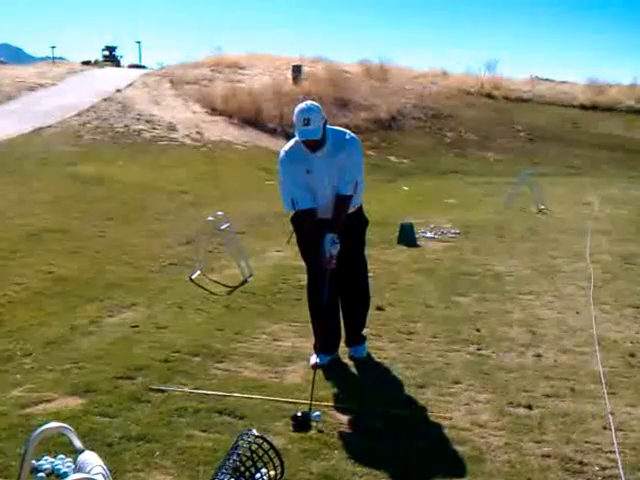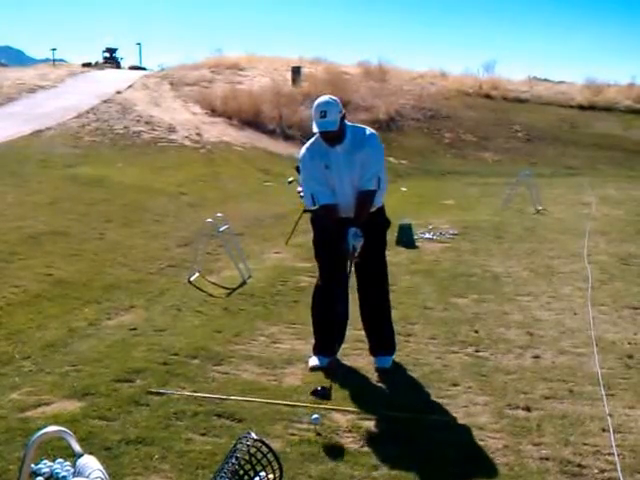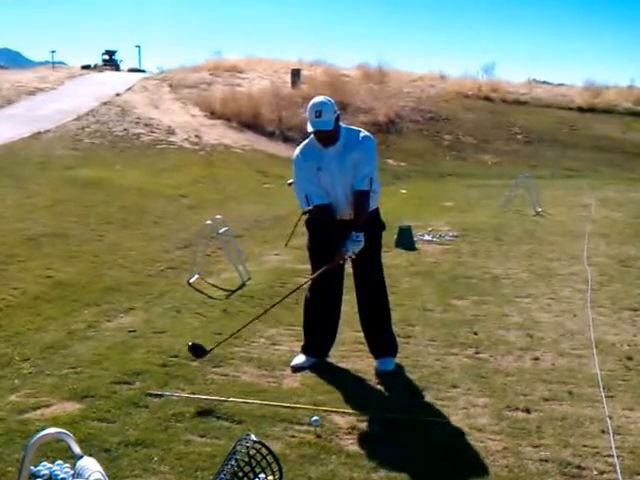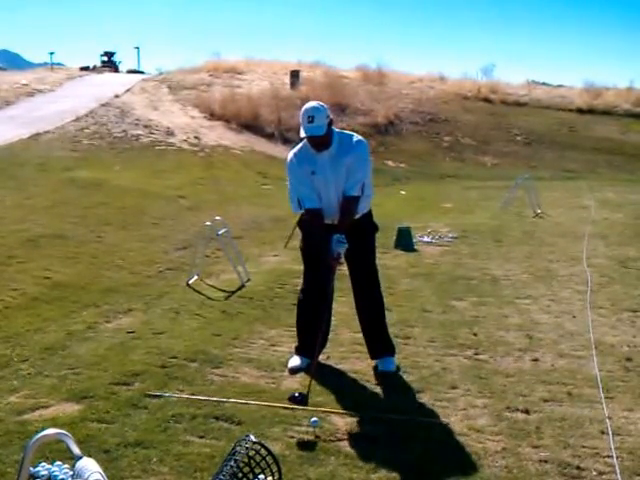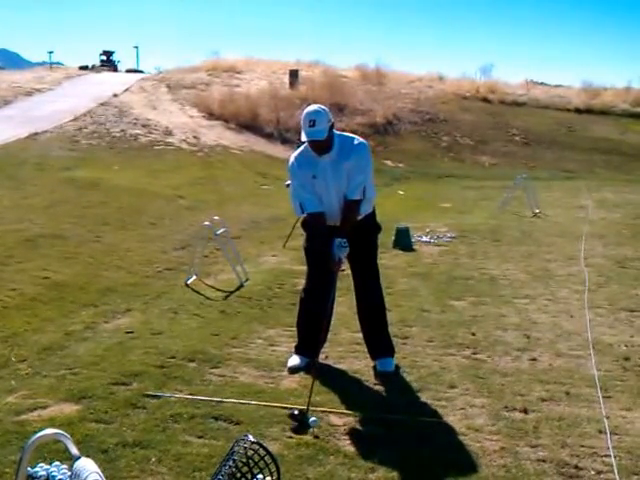
dt=1s
person 1, frame 1
left shoulder: (348, 143)
right shoulder: (289, 156)
left elbow: (345, 194)
right elbow: (303, 206)
left wrist: (334, 234)
right wrist: (319, 244)
left hip: (348, 219)
right hip: (311, 222)
left knee: (353, 280)
right knee: (319, 283)
left ankle: (355, 338)
right ankle: (325, 346)
person 1, frame 2
left shoulder: (368, 140)
right shoulder: (309, 154)
left elbow: (369, 189)
right elbow: (323, 203)
left wrist: (356, 229)
right wrist: (341, 236)
left hip: (369, 220)
right hip: (330, 222)
left knee: (374, 285)
right knee: (329, 285)
left ankle: (383, 349)
right ankle: (325, 348)
person 1, frame 3
left shoulder: (363, 142)
right shoulder: (303, 155)
left elbow: (363, 191)
right elbow: (318, 204)
left wrist: (356, 232)
right wrist: (337, 240)
left hip: (364, 221)
right hip: (324, 225)
left knee: (371, 287)
right knee: (322, 287)
left ankle: (384, 351)
right ankle: (314, 349)
person 1, frame 4
left shoulder: (356, 146)
right shoulder: (296, 159)
left elbow: (352, 197)
right elbow: (309, 208)
left wrist: (340, 236)
right wrist: (325, 245)
left hip: (356, 223)
right hip: (317, 227)
left knee: (367, 288)
right knee: (313, 289)
left ankle: (383, 353)
right ankle: (306, 351)
person 1, frame 5
left shoulder: (357, 149)
right shoulder: (298, 162)
left elbow: (354, 200)
right elbow: (312, 211)
left wrist: (342, 240)
right wrist: (327, 249)
left hip: (359, 224)
right hip: (320, 227)
left knee: (368, 288)
right knee: (315, 289)
left ankle: (382, 353)
right ankle: (306, 350)
